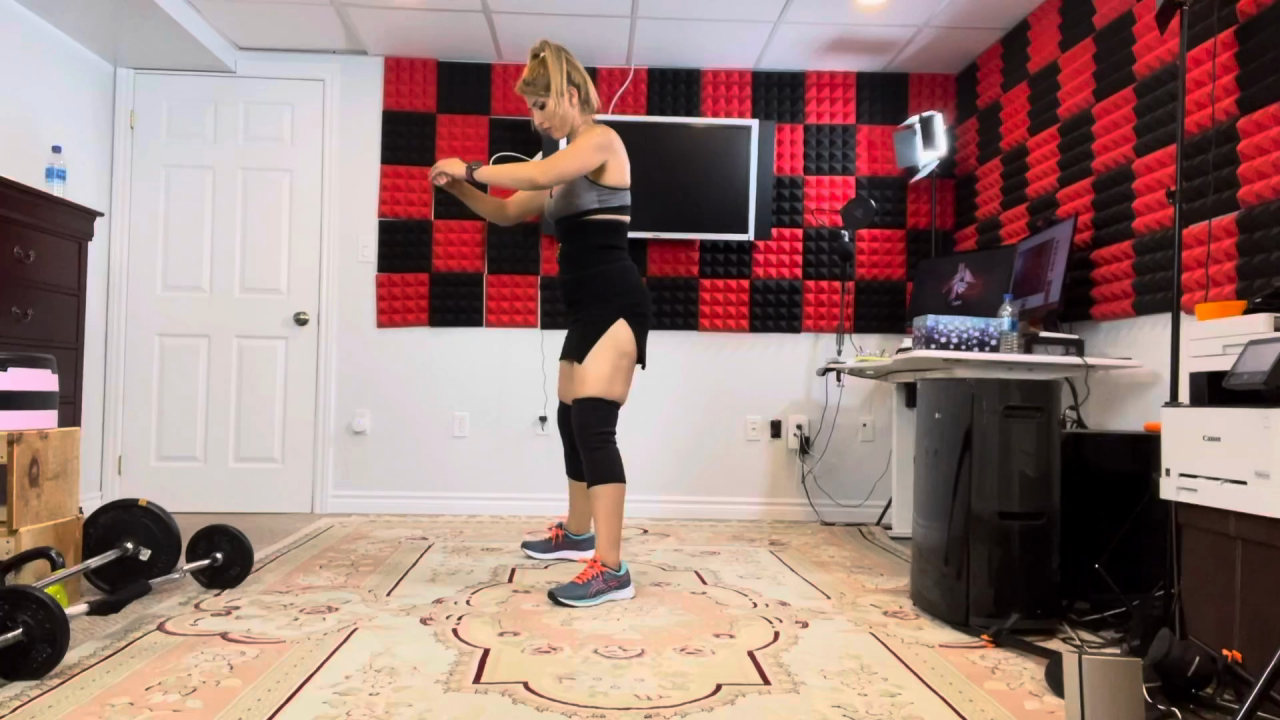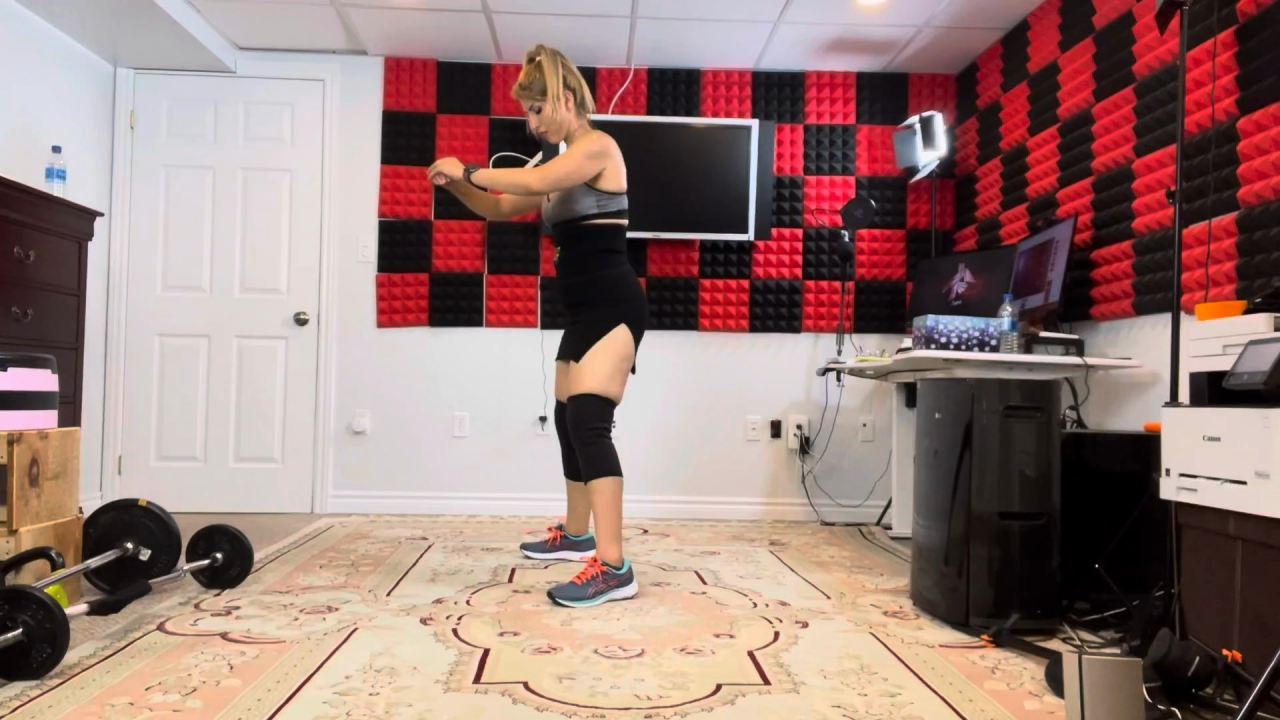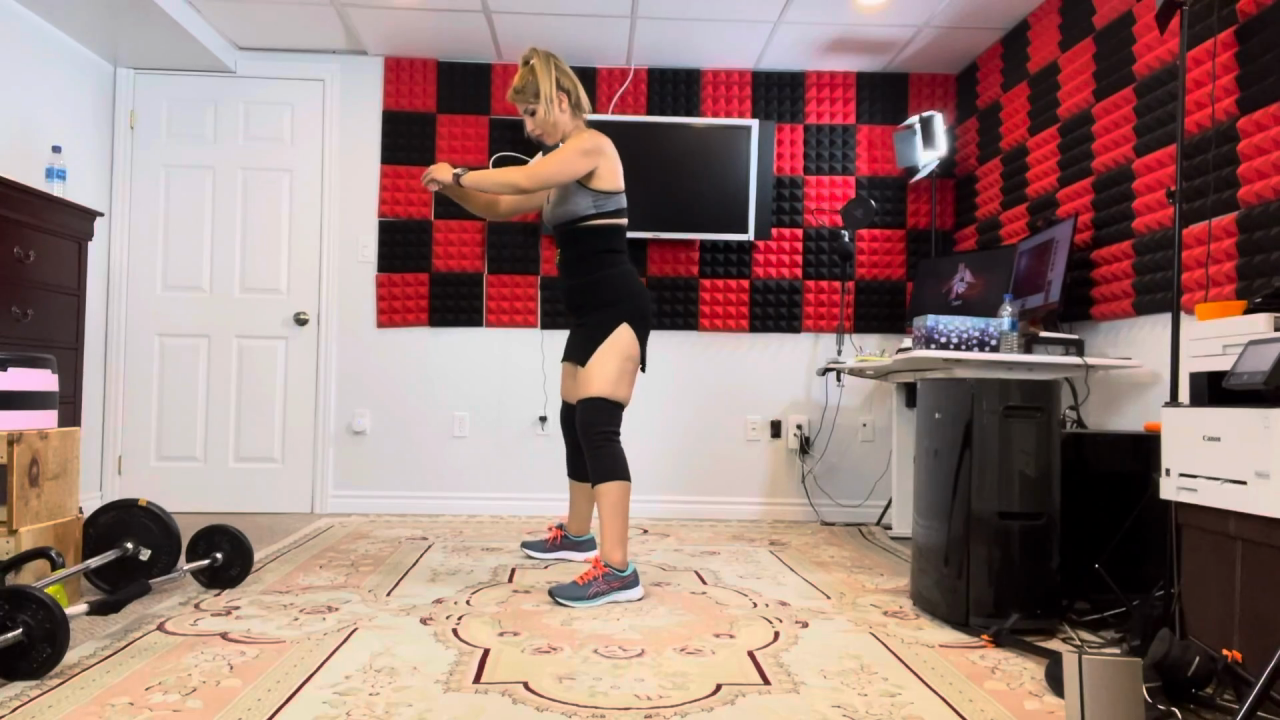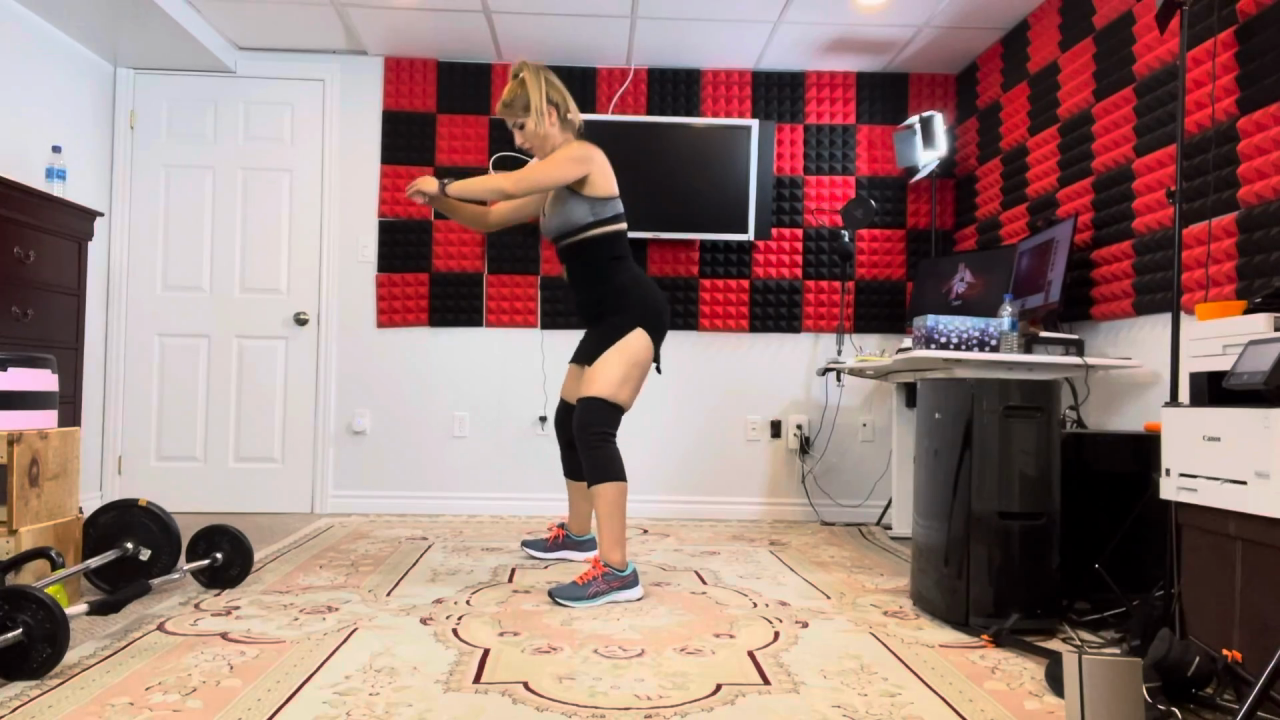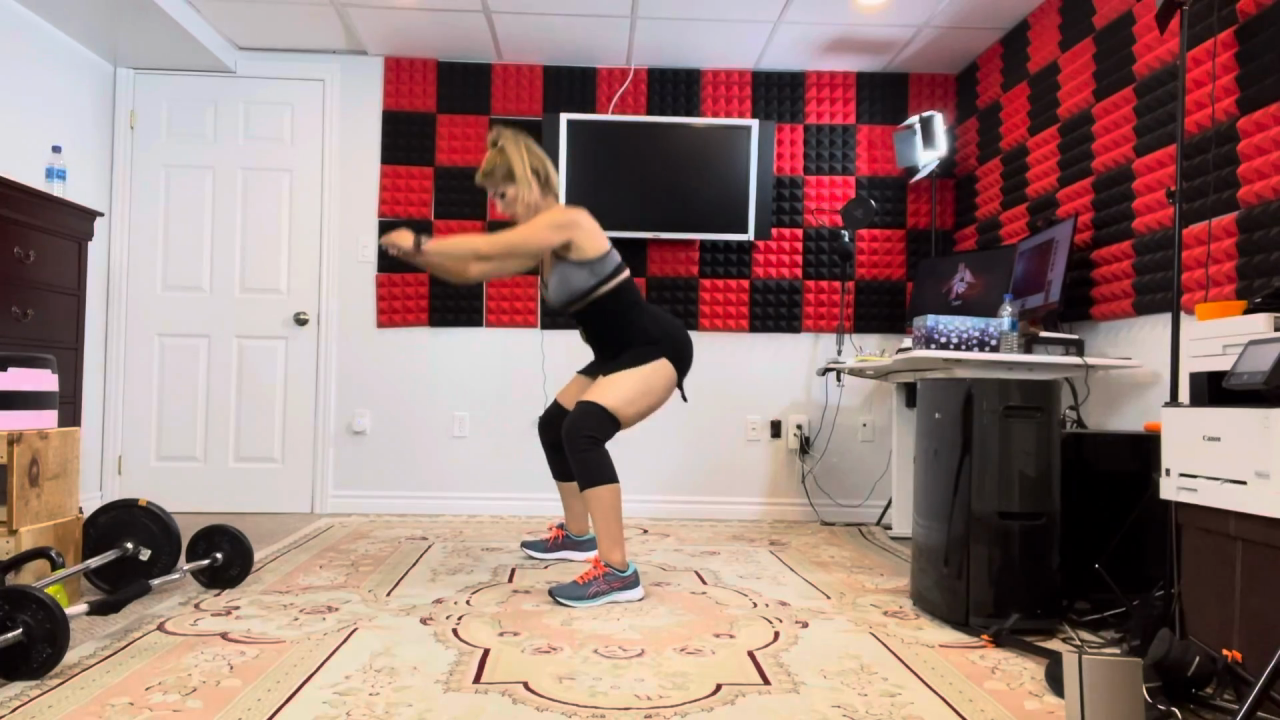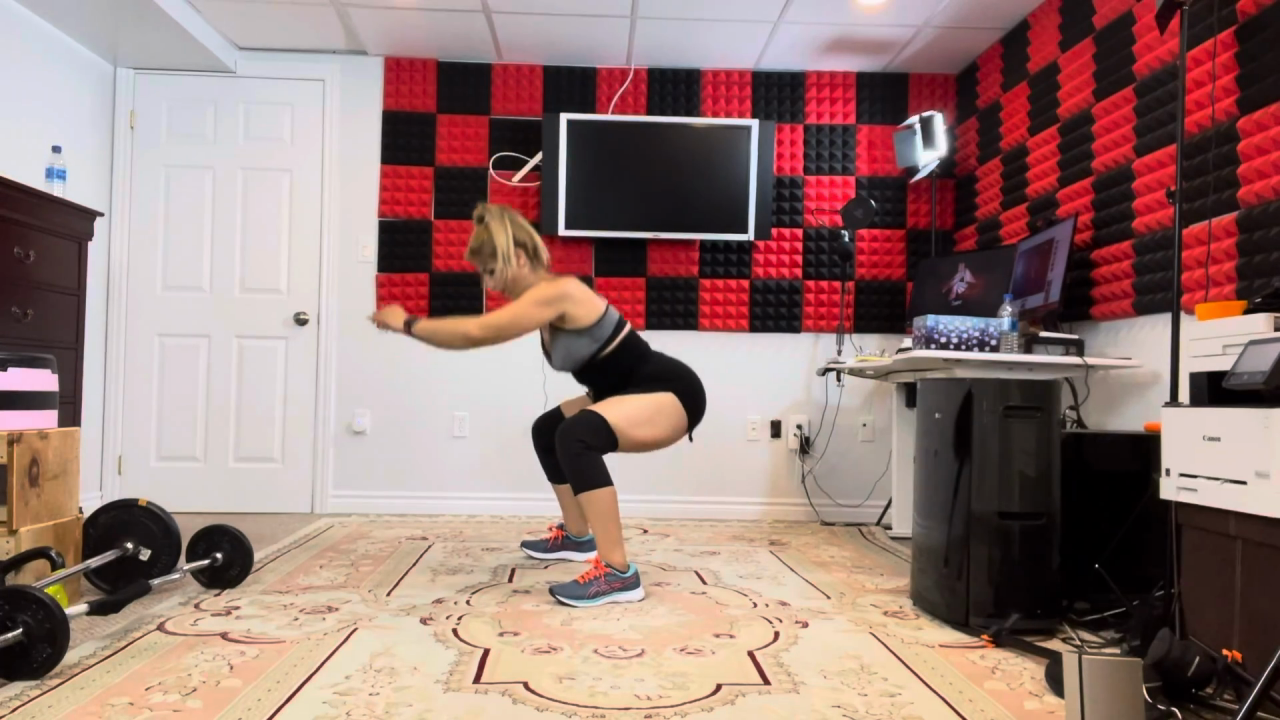
dt=0.2s
person 1, frame 1
left shoulder: (601, 140)
right shoulder: (566, 166)
left elbow: (537, 174)
right elbow: (508, 212)
left wrist: (471, 169)
right wrist: (460, 186)
left hip: (613, 302)
right hip: (589, 307)
left knee: (593, 425)
right knee: (571, 422)
left ankle: (610, 569)
right ankle: (576, 532)
person 1, frame 2
left shoulder: (597, 146)
right shoulder: (564, 166)
left elbow: (532, 182)
right elbow: (502, 207)
left wrist: (468, 170)
right wrist: (457, 182)
left hip: (612, 307)
right hip: (586, 311)
left knee: (588, 423)
right knee: (569, 422)
left ankle: (613, 567)
right ankle: (576, 534)
person 1, frame 3
left shoulder: (593, 145)
right shoulder: (561, 167)
left elbow: (525, 179)
right elbow: (501, 207)
left wrist: (460, 173)
right wrist: (453, 187)
left hip: (616, 307)
right hip: (591, 311)
left knee: (596, 424)
right knee: (574, 422)
left ankle: (617, 570)
right ankle: (576, 534)
person 1, frame 4
left shoulder: (583, 155)
right shoulder: (552, 183)
left elbow: (510, 185)
right elbow: (491, 217)
left wrist: (444, 185)
right wrist: (441, 200)
left hip: (632, 312)
right hip: (607, 318)
left knee: (593, 423)
right knee: (569, 420)
left ankle: (617, 569)
right ankle: (577, 534)
person 1, frame 5
left shoulder: (567, 221)
right shoulder: (542, 244)
left elbow: (486, 247)
right elbow: (476, 270)
left wrist: (418, 243)
right wrist: (419, 253)
left hip: (658, 348)
right hip: (623, 352)
left knee: (584, 428)
right knee: (555, 425)
left ankle: (617, 571)
right ankle: (577, 534)
person 1, frame 6
left shoulder: (559, 292)
right shoulder: (542, 301)
left elbow: (478, 332)
right elbow: (479, 333)
left wrist: (410, 324)
right wrist: (416, 323)
left hip: (672, 392)
right hip: (636, 390)
left knee: (576, 436)
right knee: (548, 432)
left ankle: (618, 571)
right ankle: (577, 534)
